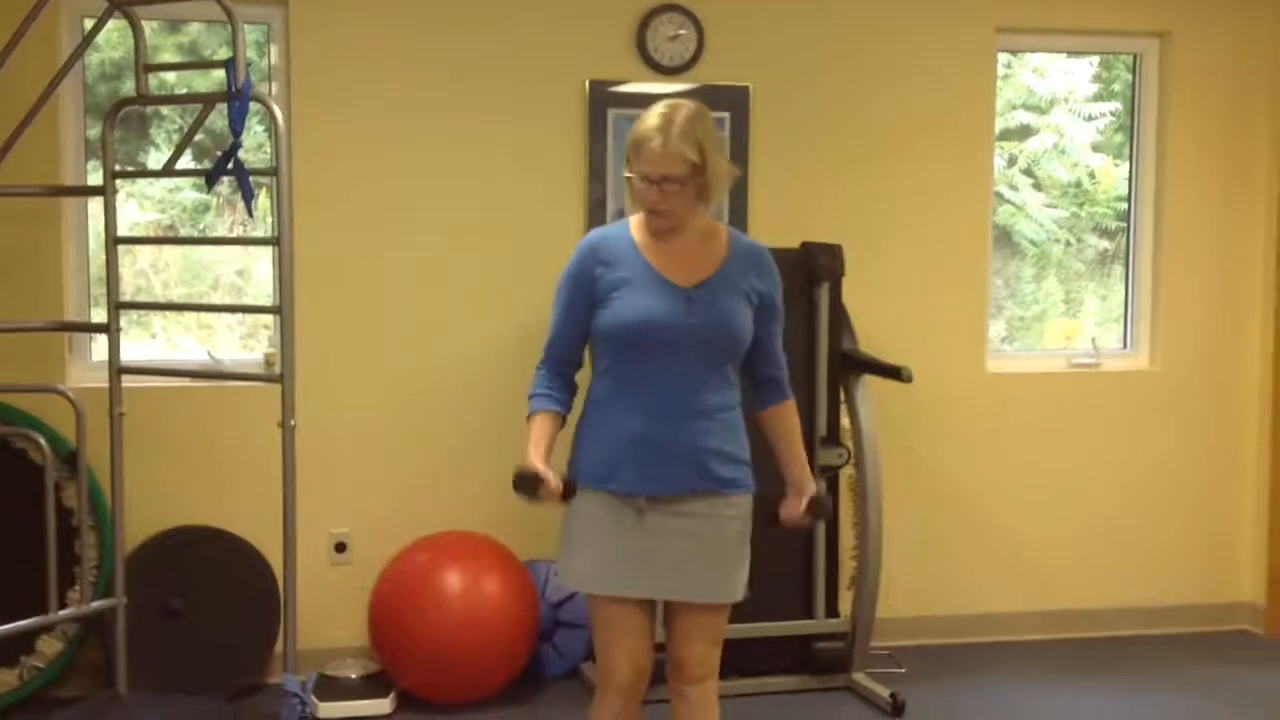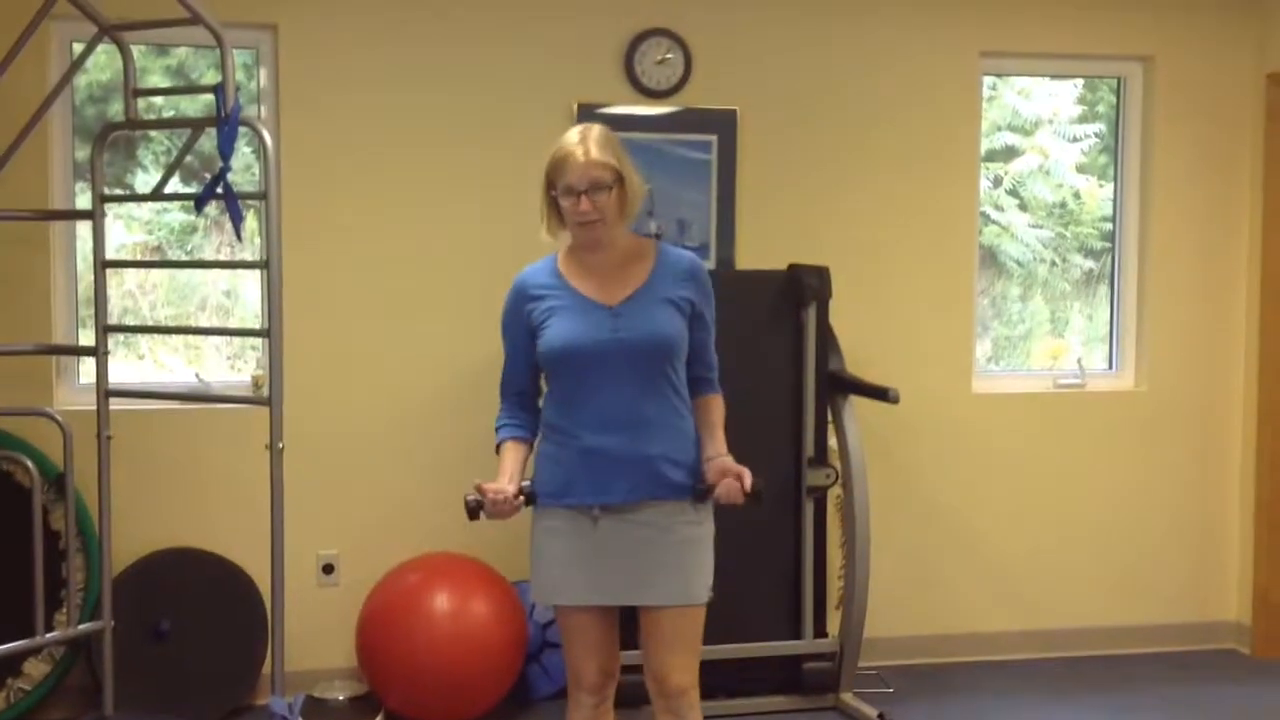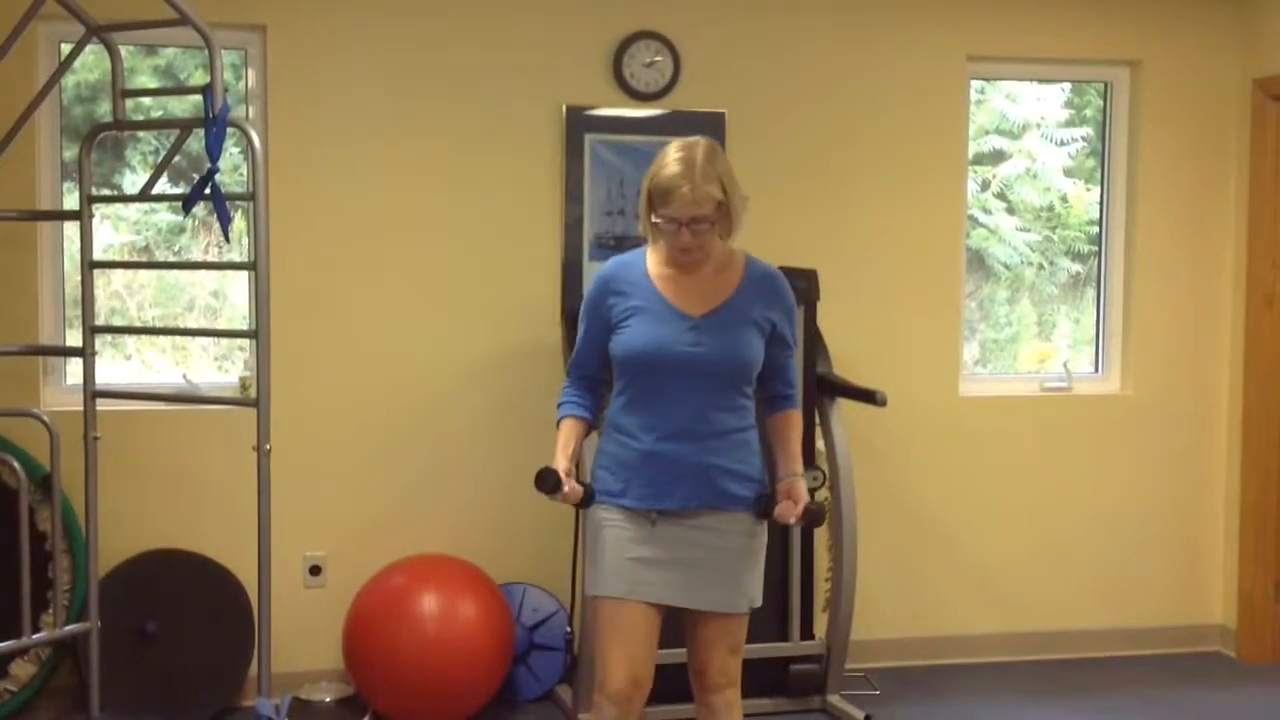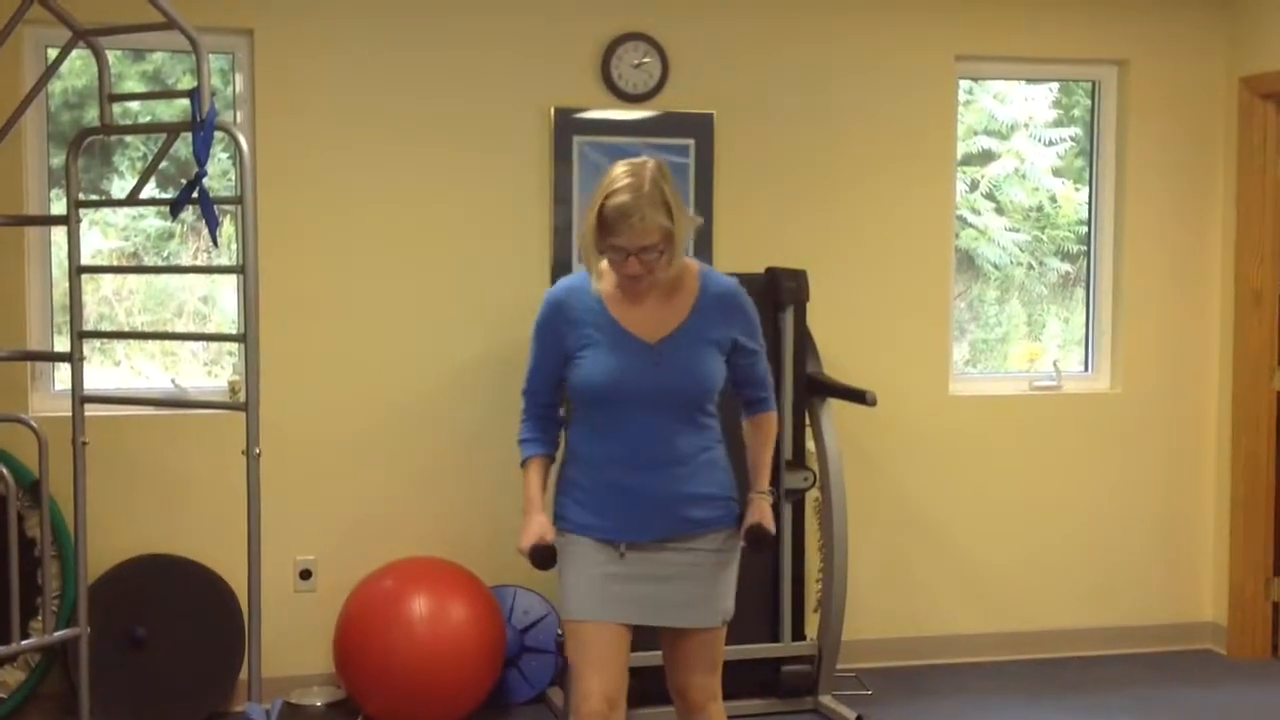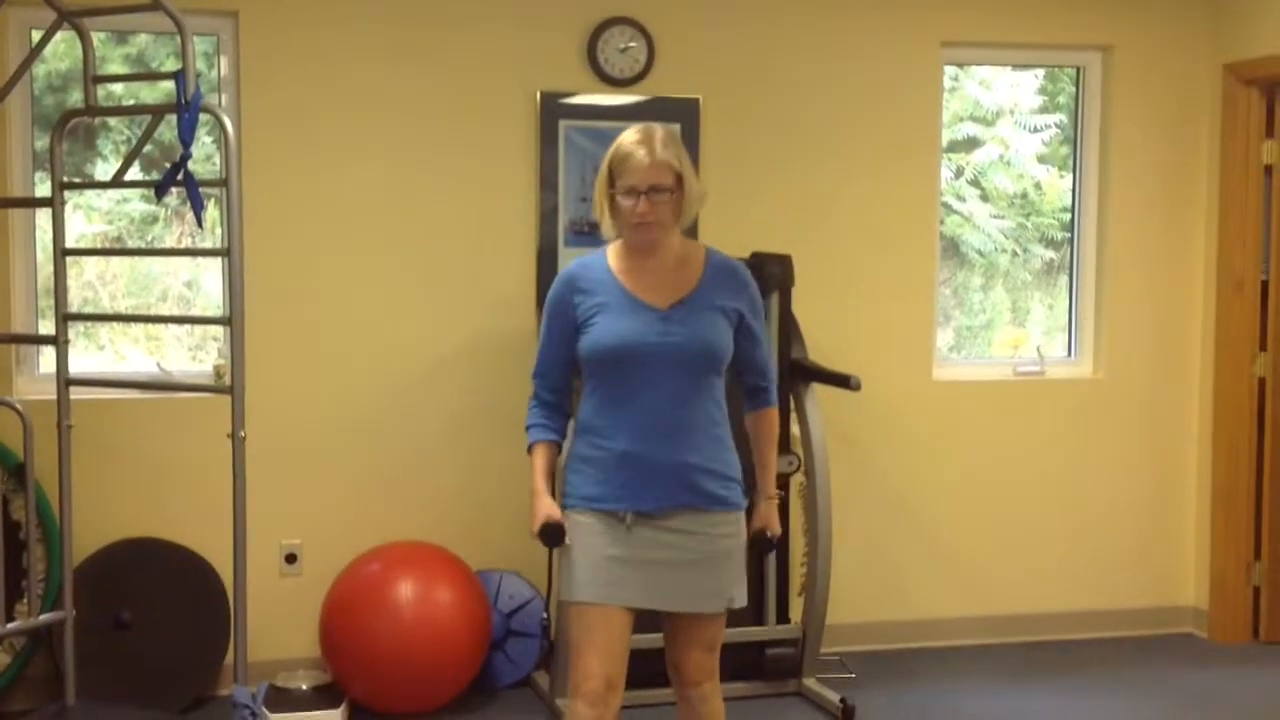
dt=1s
person 1, frame 1
left shoulder: (752, 264)
right shoulder: (599, 254)
left elbow: (768, 382)
right elbow: (557, 369)
left wrist: (799, 477)
right wrist: (538, 453)
left hip: (711, 494)
right hip: (612, 493)
person 1, frame 2
left shoulder: (683, 274)
right shoulder: (532, 289)
left elbow: (704, 380)
right elbow: (518, 402)
left wrist: (717, 455)
right wrist: (508, 478)
left hip: (669, 502)
right hip: (572, 508)
person 1, frame 3
left shoulder: (767, 289)
right shoulder: (616, 282)
left elbow: (780, 394)
right elbow: (584, 382)
left wrist: (790, 473)
right wrist: (564, 455)
left hip: (727, 508)
right hip: (628, 504)
person 1, frame 4
left shoulder: (725, 301)
right shoulder: (567, 305)
left elbow: (759, 398)
right elbow: (540, 413)
left wrist: (760, 491)
right wrist: (535, 508)
left hip: (698, 530)
right hip: (596, 533)
person 1, frame 5
left shoulder: (729, 281)
right shoulder: (578, 283)
left elbow: (760, 390)
right elbow: (548, 400)
left wrist: (768, 493)
right wrist: (541, 490)
left hip: (706, 507)
right hip: (603, 509)
